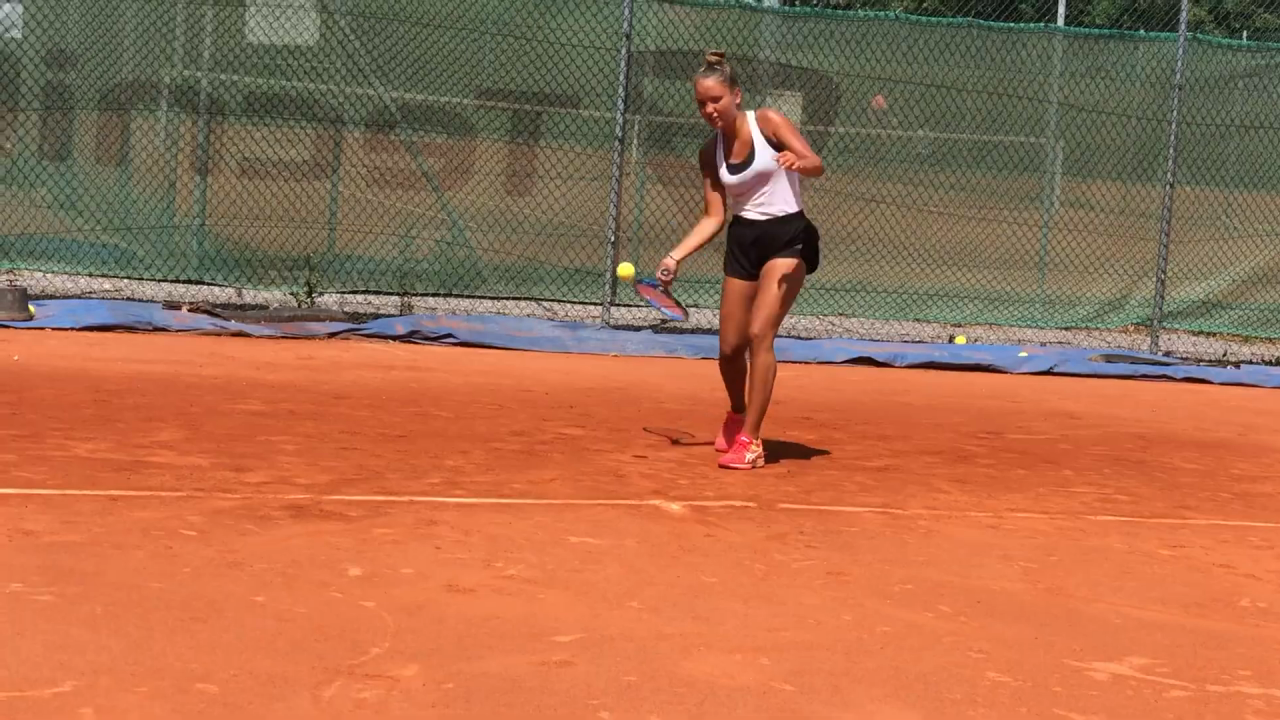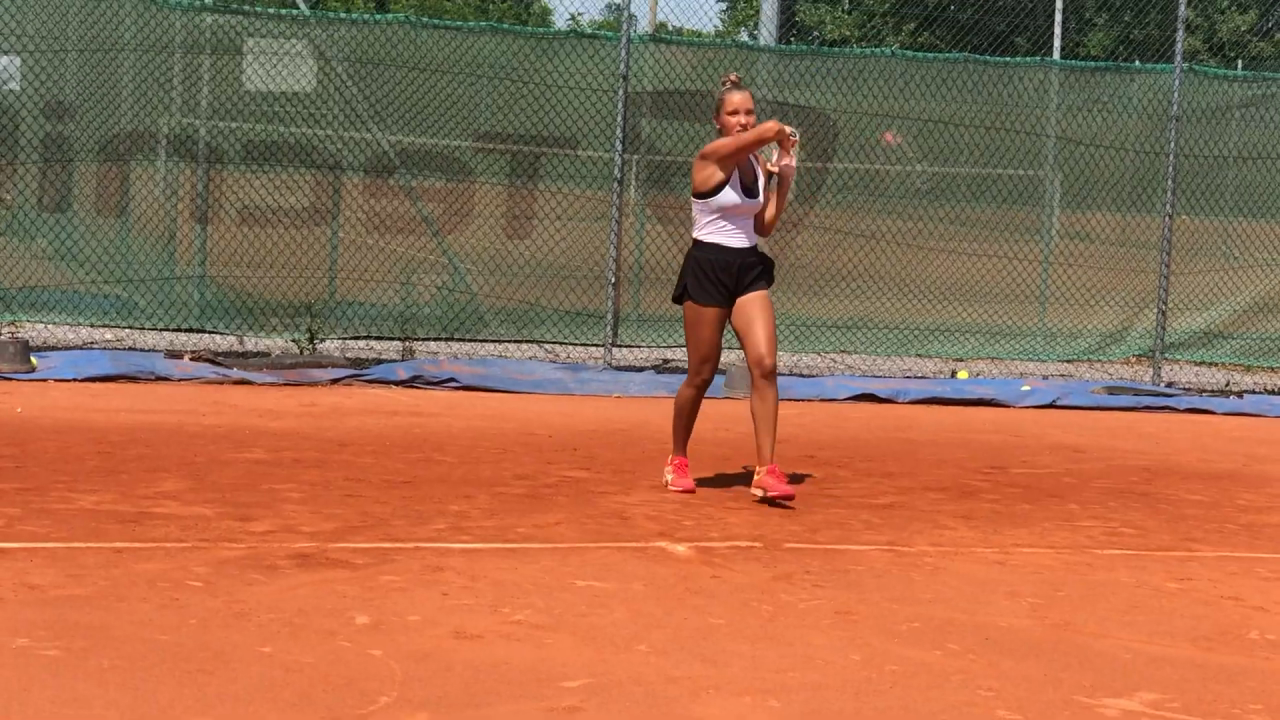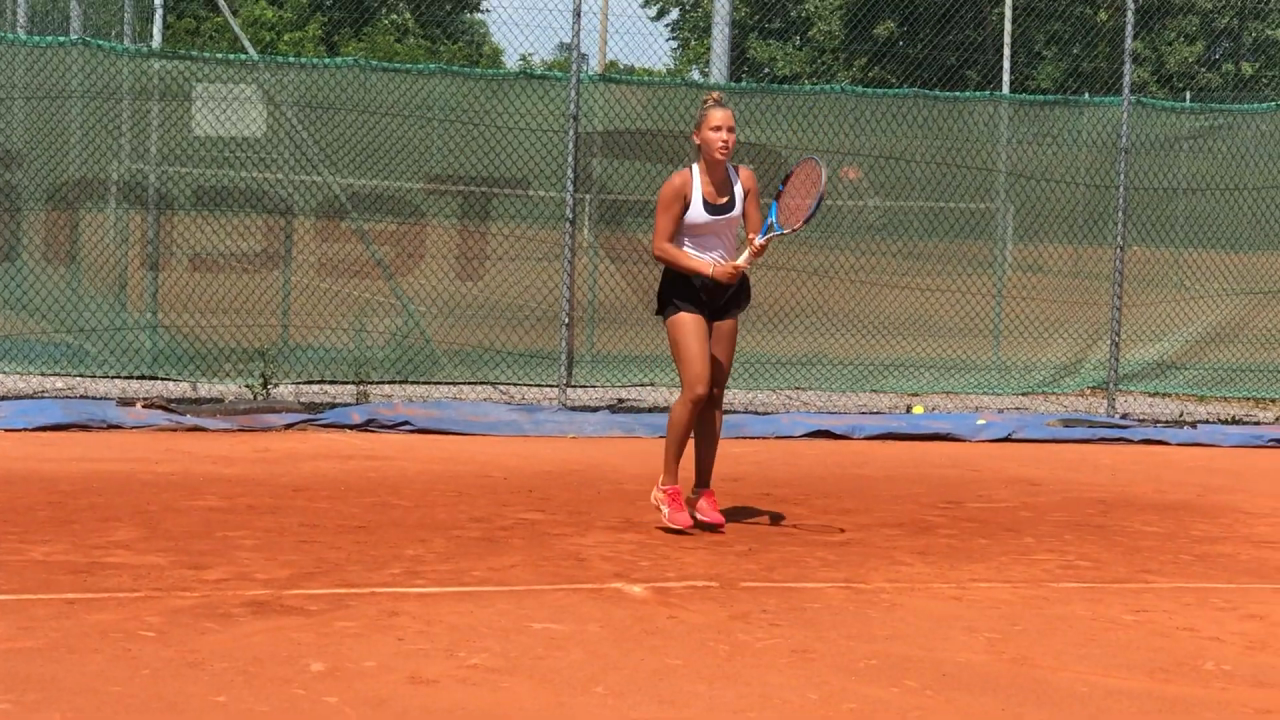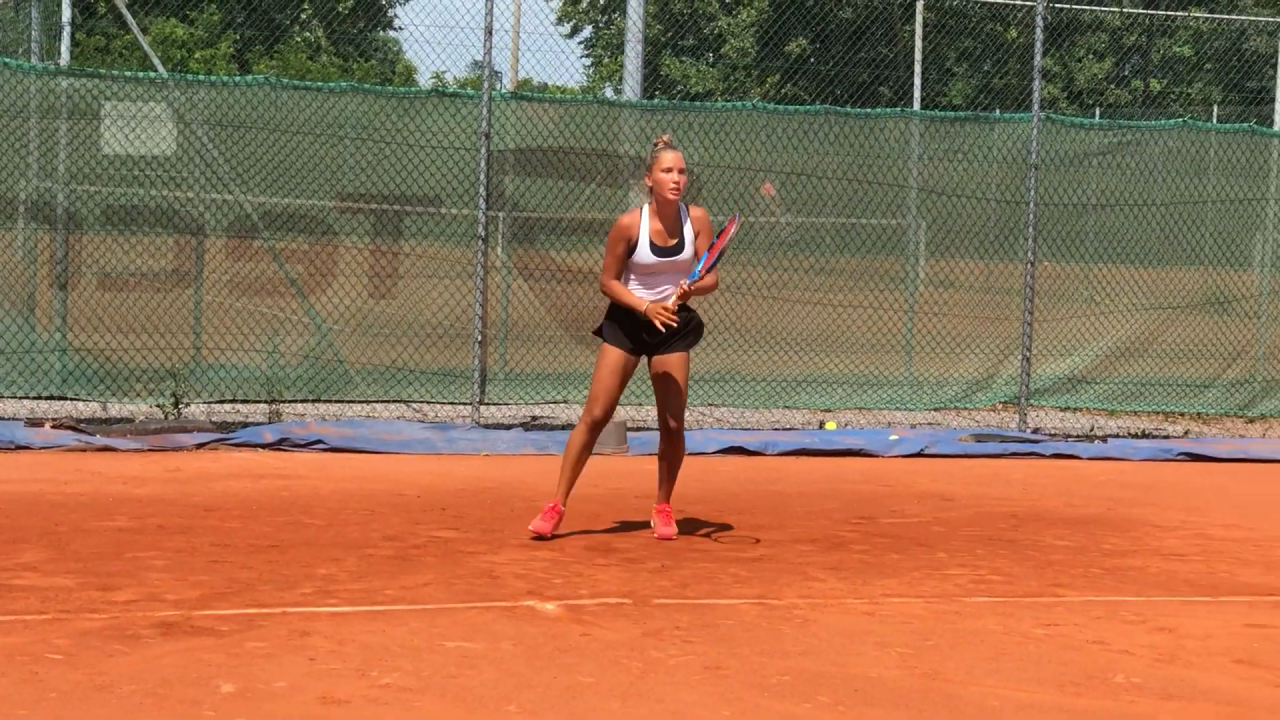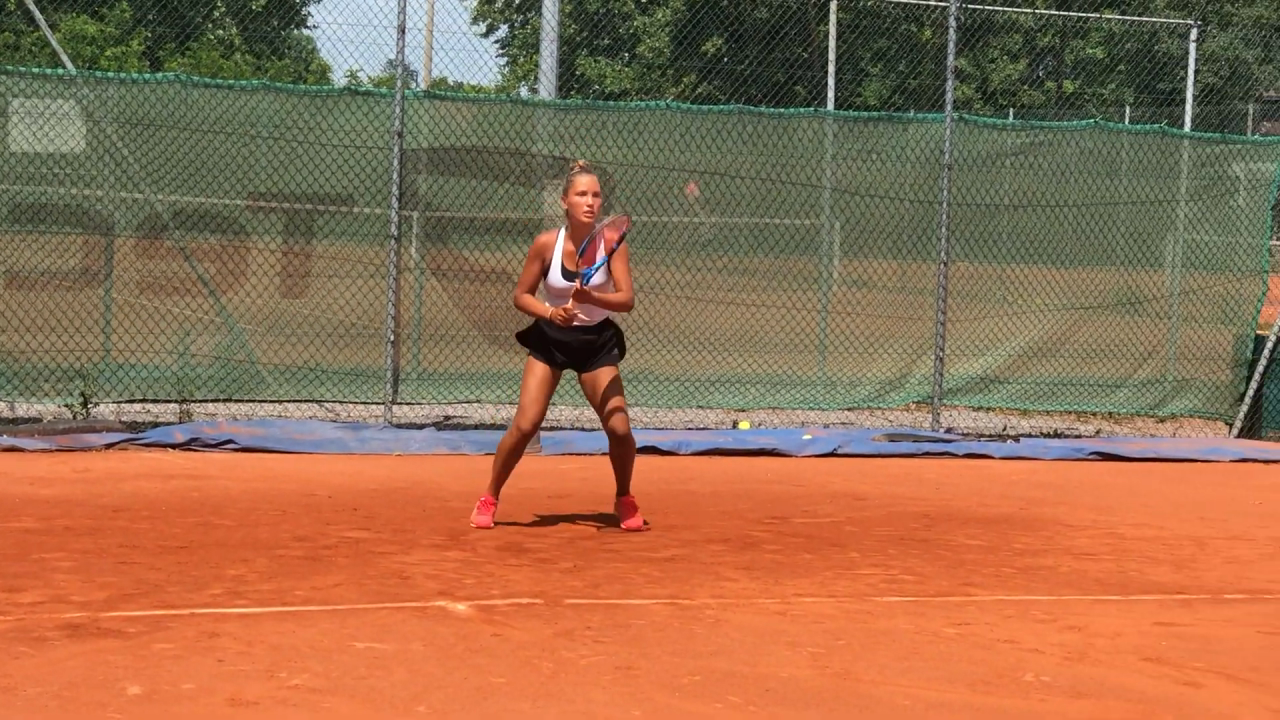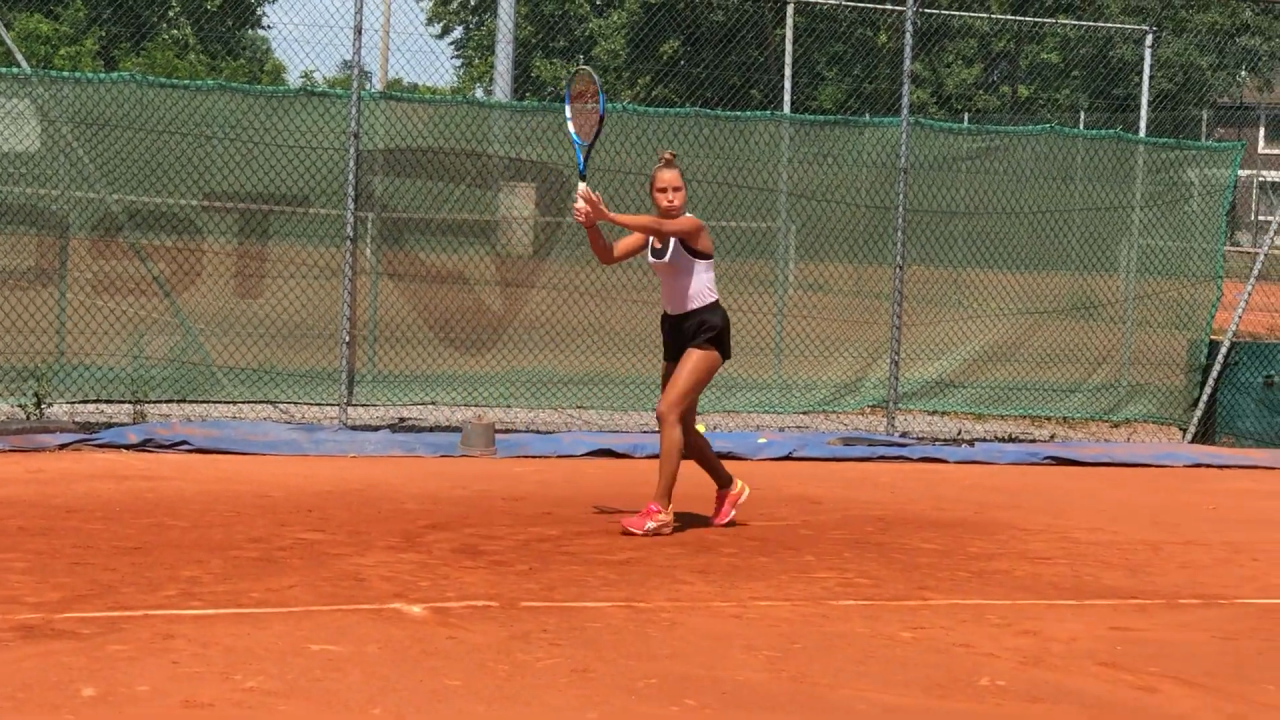
dt=0.5s
person 1, frame 1
left shoulder: (768, 120)
right shoulder: (710, 150)
left elbow: (816, 164)
right elbow: (714, 217)
left wrist: (797, 163)
right wrist: (676, 256)
left hip: (787, 238)
right hip: (744, 241)
left knee: (759, 333)
right knee: (730, 345)
left ankle: (751, 440)
right ankle: (737, 416)
person 1, frame 2
left shoulder: (754, 163)
right shoulder: (713, 155)
left elbow: (763, 227)
right elbow: (769, 130)
left wrist: (784, 176)
right wrist: (784, 133)
left hip: (748, 270)
right hip: (707, 269)
left knee: (765, 365)
right knee: (701, 374)
left ankle: (769, 470)
right ankle: (678, 461)
person 1, frame 3
left shoulder: (744, 179)
right shoulder: (680, 183)
left elbow: (753, 237)
right elbow: (660, 247)
left wrist: (755, 249)
right wrist: (709, 267)
left hip: (725, 291)
right hip: (684, 288)
left knee: (714, 395)
right knee: (697, 390)
left ankle: (701, 493)
right ankle: (668, 488)
person 1, frame 4
left shoulder: (698, 218)
right shoulder: (629, 223)
left elbow: (710, 279)
right elbow: (608, 281)
left wrist: (692, 289)
right wrist: (645, 307)
left hip: (674, 326)
right hip: (627, 322)
left knee: (672, 424)
right knee: (595, 415)
left ankle: (662, 507)
right ankle: (556, 506)
person 1, frame 5
left shoulder: (611, 242)
right shoulder: (546, 244)
left elbow: (627, 300)
right elbow: (521, 297)
left wrist: (592, 298)
right wrist: (551, 312)
left hip: (596, 340)
right hip: (549, 337)
left knee: (619, 428)
right knee: (525, 426)
left ankle: (624, 500)
right ankle: (489, 499)
person 1, frame 6
left shoulder: (693, 226)
right shoulder: (652, 233)
left elbow: (656, 223)
right elbow: (608, 256)
left wrist: (608, 215)
right wrist: (591, 225)
left hip: (707, 328)
right hip: (676, 329)
left knee: (668, 412)
right knee: (680, 422)
left ankle: (660, 510)
right ankle: (730, 490)
